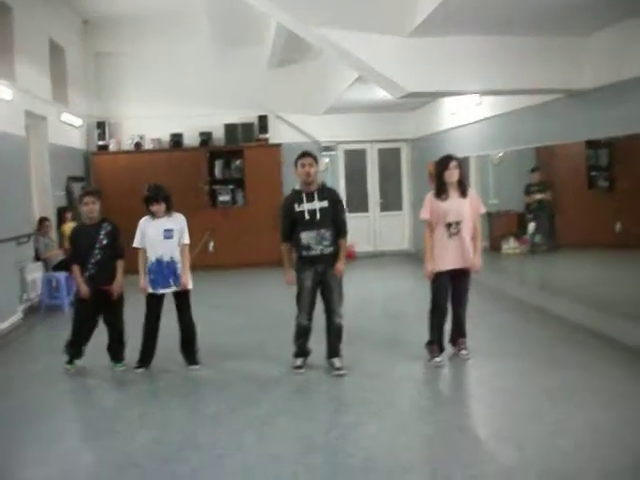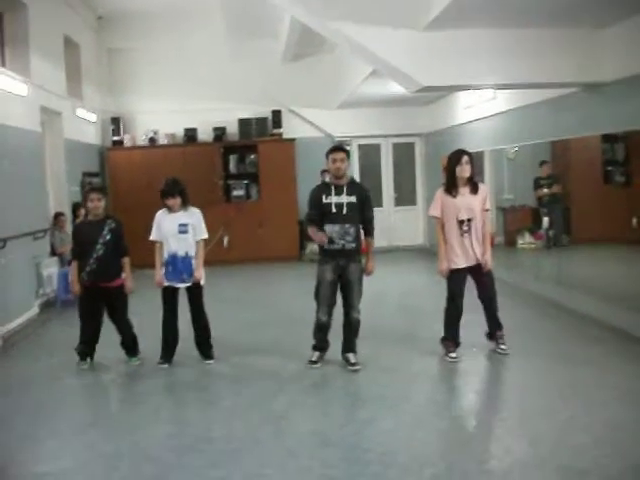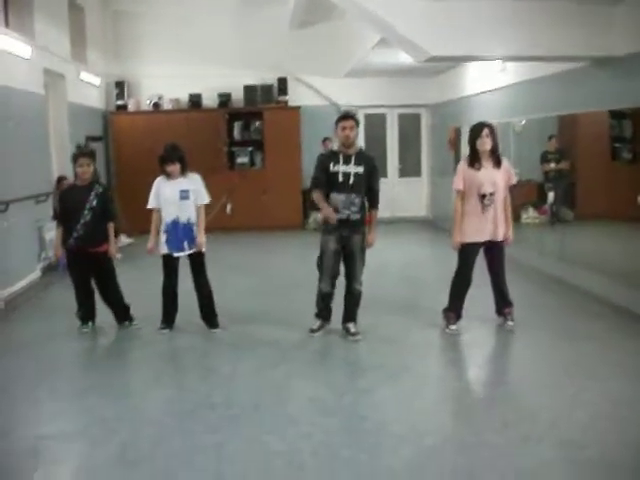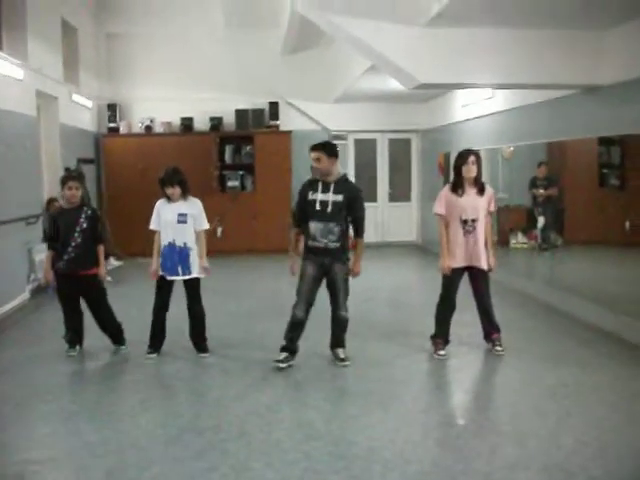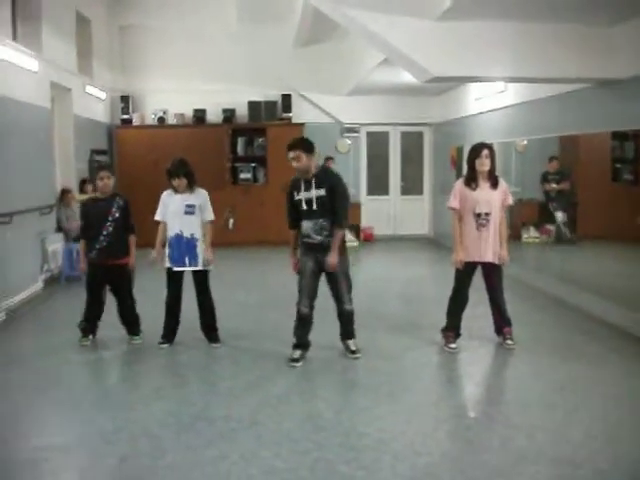
dt=0.4s
person 1, frame 1
left shoulder: (331, 195)
right shoulder: (291, 201)
left elbow: (341, 231)
right elbow: (286, 238)
left wrist: (341, 259)
right wrist: (288, 268)
left hip: (330, 264)
right hip: (306, 266)
left knee: (334, 312)
right knee: (304, 314)
left ankle: (334, 355)
right ankle: (301, 354)
person 1, frame 2
left shoulder: (360, 191)
right shoulder: (318, 192)
left elbow: (368, 227)
right elbow: (311, 223)
left wrist: (370, 258)
right wrist: (316, 234)
left hip: (353, 259)
right hip: (328, 259)
left knee: (352, 308)
right knee: (323, 307)
left ankle: (349, 350)
right ankle: (319, 347)
person 1, frame 3
left shoulder: (367, 162)
right shoulder: (326, 159)
left elbow: (373, 199)
right elbow: (316, 189)
left wrist: (372, 230)
right wrist: (324, 207)
left hip: (356, 229)
right hip: (331, 229)
left knee: (354, 279)
right knee: (327, 277)
left ankle: (349, 321)
right ankle: (322, 316)
person 1, frame 4
left shoulder: (350, 190)
right shoulder: (308, 187)
left elbow: (358, 228)
right elbow: (297, 223)
left wrist: (357, 259)
right wrist: (293, 254)
left hip: (338, 258)
right hip: (311, 257)
left knee: (340, 306)
right knee: (301, 305)
left ankle: (338, 346)
right ankle: (289, 350)
person 1, frame 5
left shoulder: (332, 180)
right shoulder: (294, 186)
left elbow: (341, 219)
left wrist: (334, 251)
right wrist: (294, 253)
left hip: (333, 250)
right hip: (308, 252)
left knee: (343, 298)
right knee: (304, 302)
left ankle: (348, 338)
right ankle: (300, 345)
person 2, frame 1
left shoulder: (470, 195)
right shoulder: (432, 198)
left elbow: (476, 227)
right elbow: (428, 231)
left wrist: (477, 254)
right wrist: (428, 260)
left hip: (464, 259)
right hip: (441, 260)
left knee: (460, 302)
right knee: (439, 303)
left ankle: (459, 339)
right ankle: (435, 345)
person 2, frame 2
left shoulder: (481, 191)
right shoulder: (443, 194)
left elbow: (485, 223)
right elbow: (440, 228)
left wrist: (488, 252)
right wrist: (442, 258)
left hip: (479, 255)
right hip: (455, 257)
left knee: (489, 295)
right knee: (454, 301)
left ankle: (497, 334)
right ankle: (450, 342)
person 2, frame 3
left shoulder: (503, 165)
right shoulder: (465, 166)
left elbow: (506, 198)
right elbow: (459, 200)
left wrist: (509, 227)
right wrist: (456, 232)
left hip: (496, 230)
right hip: (471, 231)
left knee: (498, 272)
right knee: (464, 273)
left ankle: (505, 309)
right ankle: (452, 314)
person 2, frame 4
left shoulder: (486, 192)
right shoulder: (448, 192)
left elbow: (487, 224)
right elbow: (443, 226)
left wrist: (490, 253)
right wrist: (444, 256)
left hip: (478, 256)
right hip: (455, 256)
left knee: (483, 297)
right knee: (447, 298)
left ankle: (493, 335)
right ankle: (440, 339)
person 2, frame 5
left shoulder: (500, 186)
right shoulder: (462, 185)
left elbow: (502, 218)
right elbow: (457, 220)
left wrist: (504, 247)
right wrist: (457, 249)
left hip: (492, 250)
right hip: (468, 250)
left knee: (496, 291)
right knee: (460, 292)
left ankle: (504, 329)
right ankle: (451, 332)
person 3, frame 1
left shoulder: (178, 219)
right shoulder: (144, 223)
left elbow: (184, 248)
right elbow: (141, 252)
left wrist: (185, 274)
right wrist: (142, 277)
left hip: (177, 276)
right hip: (154, 278)
left knee: (185, 317)
right knee: (151, 319)
left ankle: (191, 355)
right ankle: (144, 359)
person 3, frame 2
left shoulder: (194, 214)
right shoulder: (160, 216)
left elbow: (200, 243)
right elbow: (158, 245)
left wrist: (199, 269)
right wrist: (158, 271)
left hip: (191, 271)
right hip: (169, 273)
left knee: (198, 311)
right knee: (169, 313)
left ankle: (206, 349)
right ankle: (167, 353)
person 3, frame 3
left shoulder: (194, 180)
right shoulder: (159, 183)
left elbow: (200, 209)
right elbow: (156, 213)
left wrist: (201, 235)
right wrist: (153, 238)
left hip: (192, 238)
right hip: (169, 240)
left knee: (201, 279)
right knee: (169, 281)
left ankle: (210, 318)
right ankle: (168, 319)
person 3, frame 4
left shoulder: (194, 204)
right shoulder: (160, 205)
left elbow: (200, 234)
right elbow: (157, 235)
left wrist: (203, 259)
right wrist: (155, 261)
left hip: (190, 263)
right hip: (166, 263)
left knee: (194, 304)
right knee: (160, 304)
left ankle: (200, 342)
right ankle: (155, 344)
person 3, frame 5
left shoulder: (201, 195)
right shoulder: (166, 197)
left elbow: (207, 224)
right elbow: (163, 225)
left wrist: (208, 250)
right wrist: (157, 250)
left hip: (197, 253)
right hip: (174, 254)
left knee: (203, 293)
right knee: (173, 295)
left ankle: (211, 332)
right ankle: (168, 334)
person 4, frame 1
left shoulder: (110, 227)
right shoulder: (77, 232)
left elbow: (119, 256)
right elbow: (74, 262)
left wrist: (119, 280)
right wrist: (80, 284)
left hip: (110, 285)
right hip: (88, 286)
left knee: (115, 324)
right knee: (82, 323)
left ankle: (117, 357)
right ankle: (72, 356)
person 4, frame 2
left shoulder: (113, 224)
right shoulder: (80, 228)
left elbow: (123, 253)
right elbow: (75, 257)
left wrist: (128, 277)
right wrist: (74, 281)
left hip: (113, 282)
right hip: (88, 284)
left knee: (121, 319)
right knee: (88, 321)
left ankle: (132, 352)
right ankle: (85, 354)
person 4, frame 3
left shoulder: (100, 190)
right shoulder: (66, 193)
left elbow: (109, 219)
right elbow: (61, 222)
left wrist: (112, 243)
right wrist: (59, 245)
left hip: (99, 247)
right hip: (75, 249)
left knee: (108, 284)
right knee: (81, 286)
left ankle: (124, 317)
right ankle: (86, 319)
person 4, frame 4
left shoulder: (90, 213)
right shoulder: (56, 216)
left elbow: (99, 241)
right elbow: (51, 245)
left wrist: (102, 265)
right wrist: (48, 269)
left hip: (89, 270)
right hip: (65, 272)
left knee: (101, 307)
right knee: (70, 309)
left ankle: (118, 339)
right ankle: (74, 342)
person 4, frame 5
left shoulder: (121, 202)
right shoulder: (88, 205)
left elbow: (130, 231)
right elbow: (83, 235)
left wrist: (132, 255)
right wrist: (82, 258)
left hip: (120, 260)
right hip: (96, 261)
left knee: (125, 297)
right knee: (94, 298)
left ankle: (134, 330)
right ankle: (88, 331)
